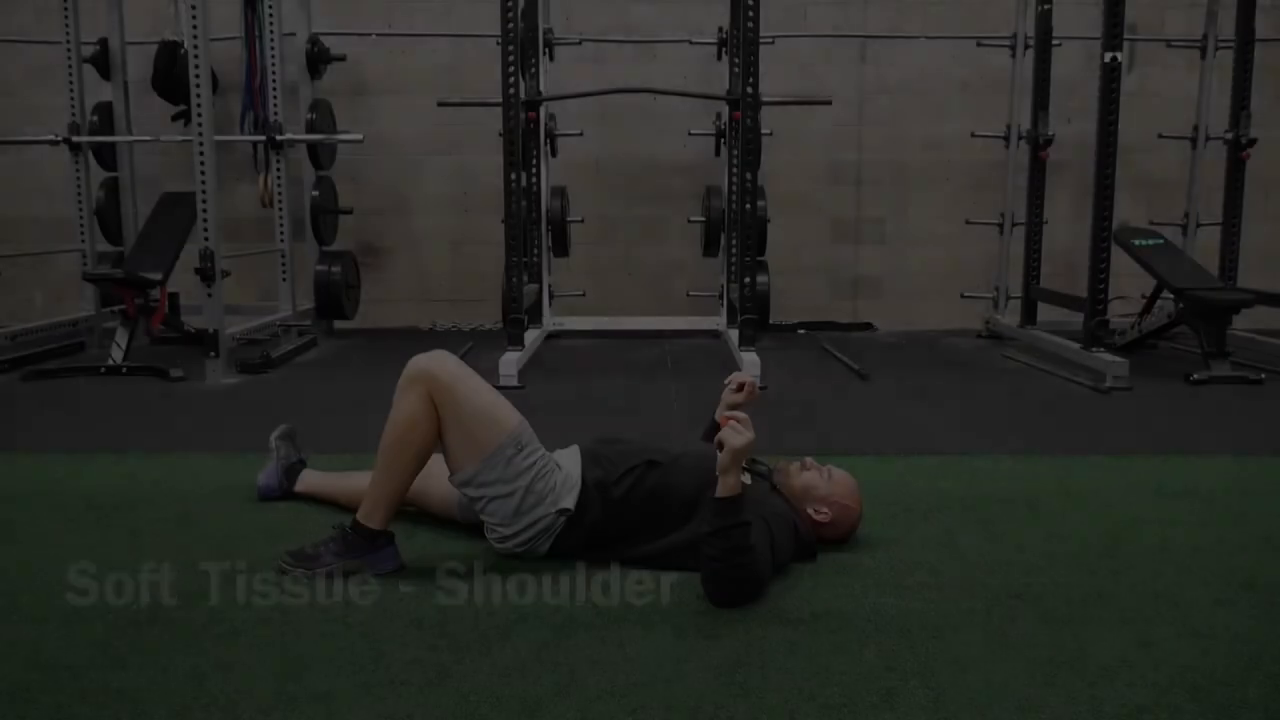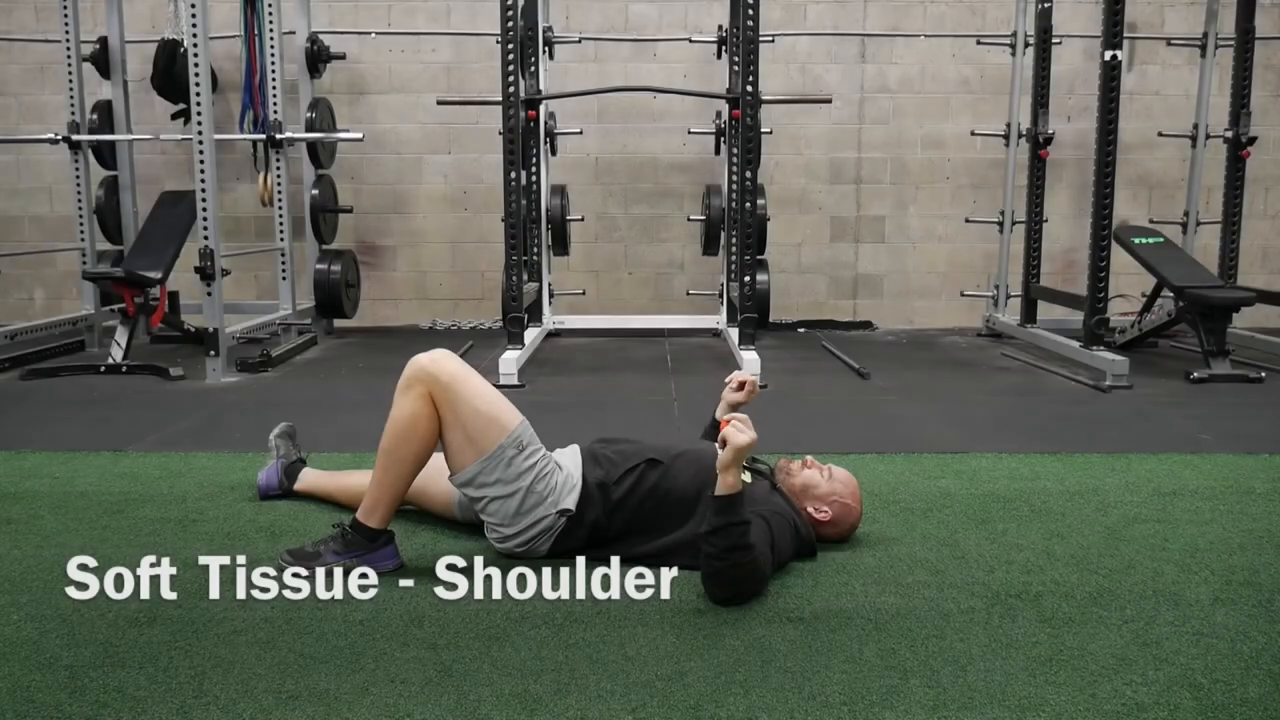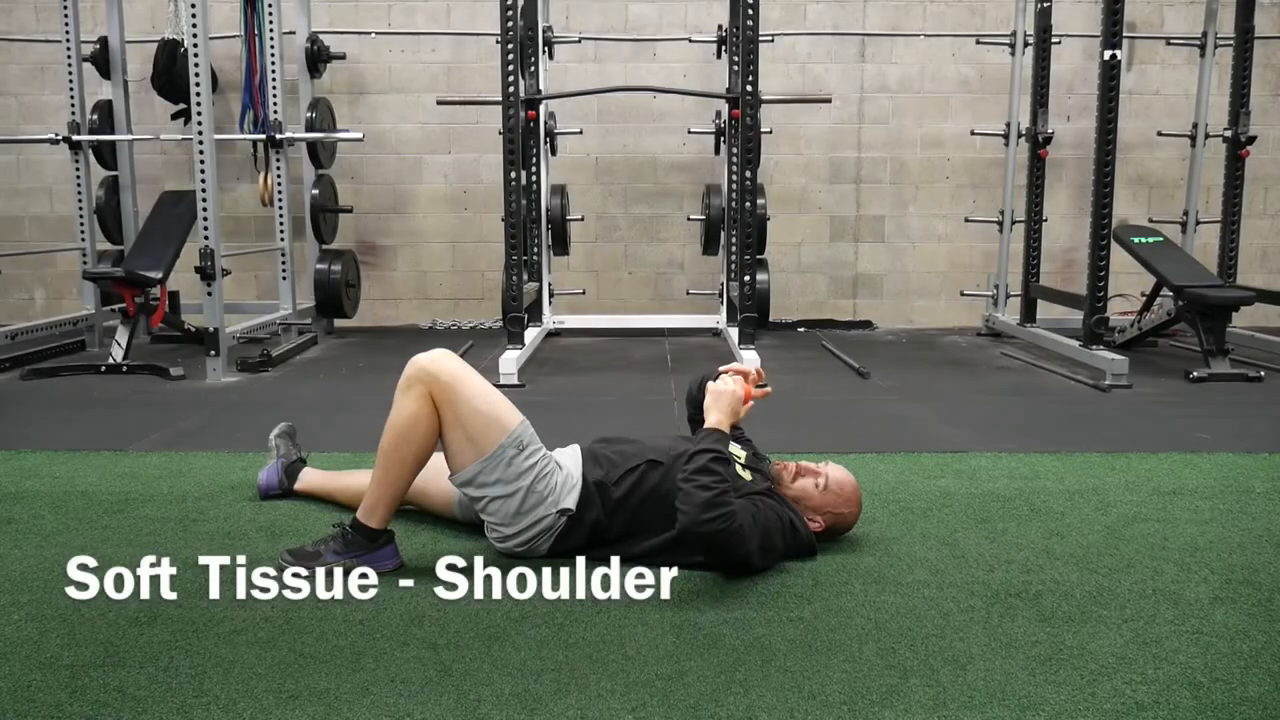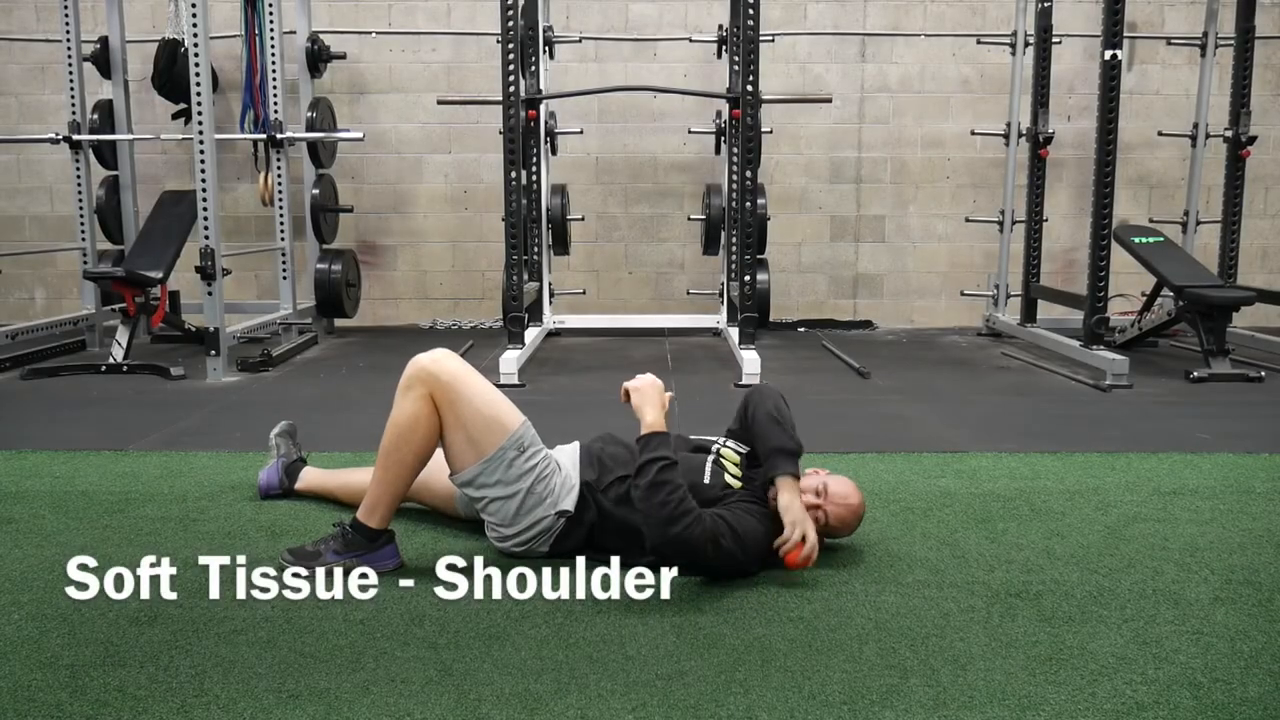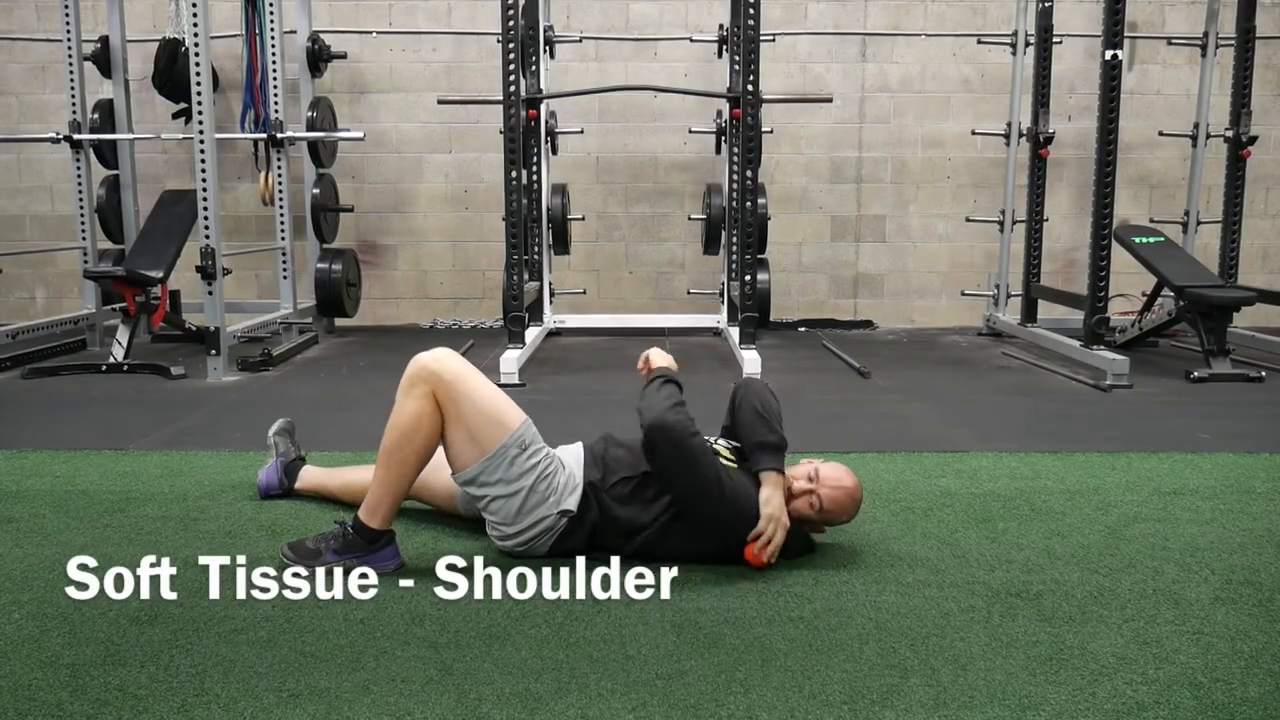
dt=0.5s
person 1, frame 1
left shoulder: (769, 522)
right shoulder: (764, 488)
left elbow: (728, 584)
left wrist: (729, 476)
right wrist: (723, 417)
left hip: (542, 512)
right hip: (559, 483)
left knee: (430, 373)
left ankle: (365, 540)
right ankle: (298, 478)
person 1, frame 2
left shoulder: (772, 520)
right shoulder: (766, 486)
left elbow: (728, 582)
left wrist: (731, 475)
right wrist: (724, 414)
left hip: (542, 509)
right hip: (560, 480)
left knee: (430, 369)
left ankle: (365, 540)
right ankle: (296, 476)
person 1, frame 3
left shoulder: (767, 522)
right shoulder: (758, 472)
left elbow: (702, 521)
right elbow: (700, 405)
left wrist: (720, 421)
right wrist: (723, 384)
left hip: (542, 511)
right hip: (561, 477)
left knee: (430, 370)
right knee: (406, 474)
left ankle: (365, 539)
right ankle: (297, 476)
person 1, frame 4
left shoulder: (749, 533)
right shoulder: (759, 466)
left elbow: (670, 536)
right elbow: (764, 401)
left wrist: (653, 424)
right wrist: (788, 484)
left hip: (540, 509)
right hip: (559, 473)
left knee: (430, 371)
right knee: (406, 472)
left ankle: (366, 538)
right ankle: (297, 475)
person 1, frame 5
left shoulder: (738, 514)
right shoulder: (762, 478)
left elbow: (662, 433)
right elbow: (751, 393)
left wrist: (663, 373)
right wrist: (772, 476)
left hip: (543, 511)
right hip: (563, 474)
left knee: (433, 369)
right knee: (412, 469)
left ankle: (367, 538)
right ankle: (297, 475)
